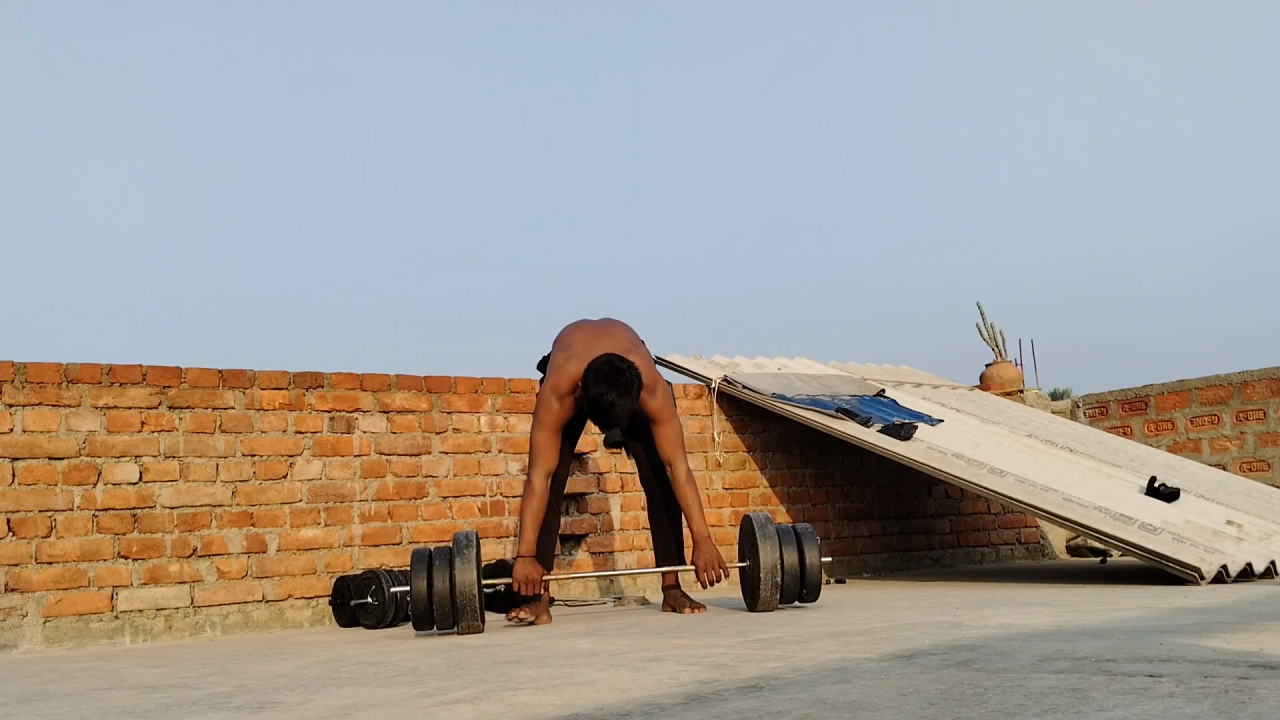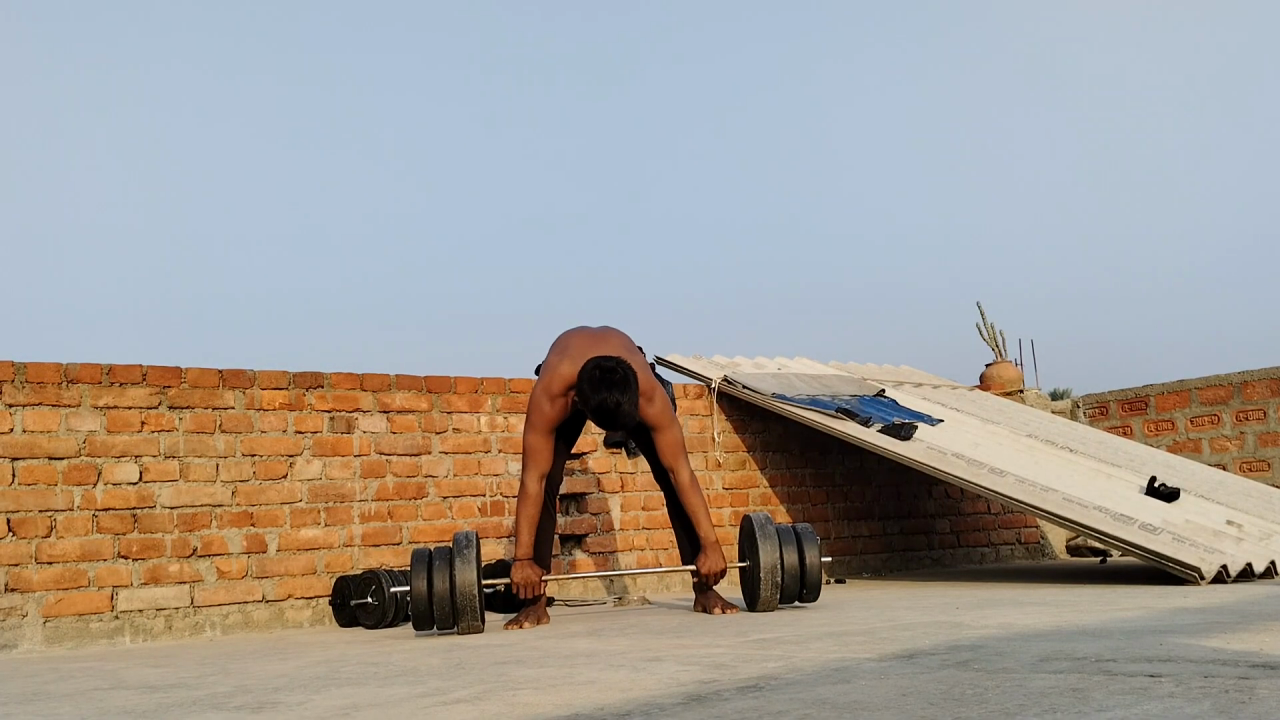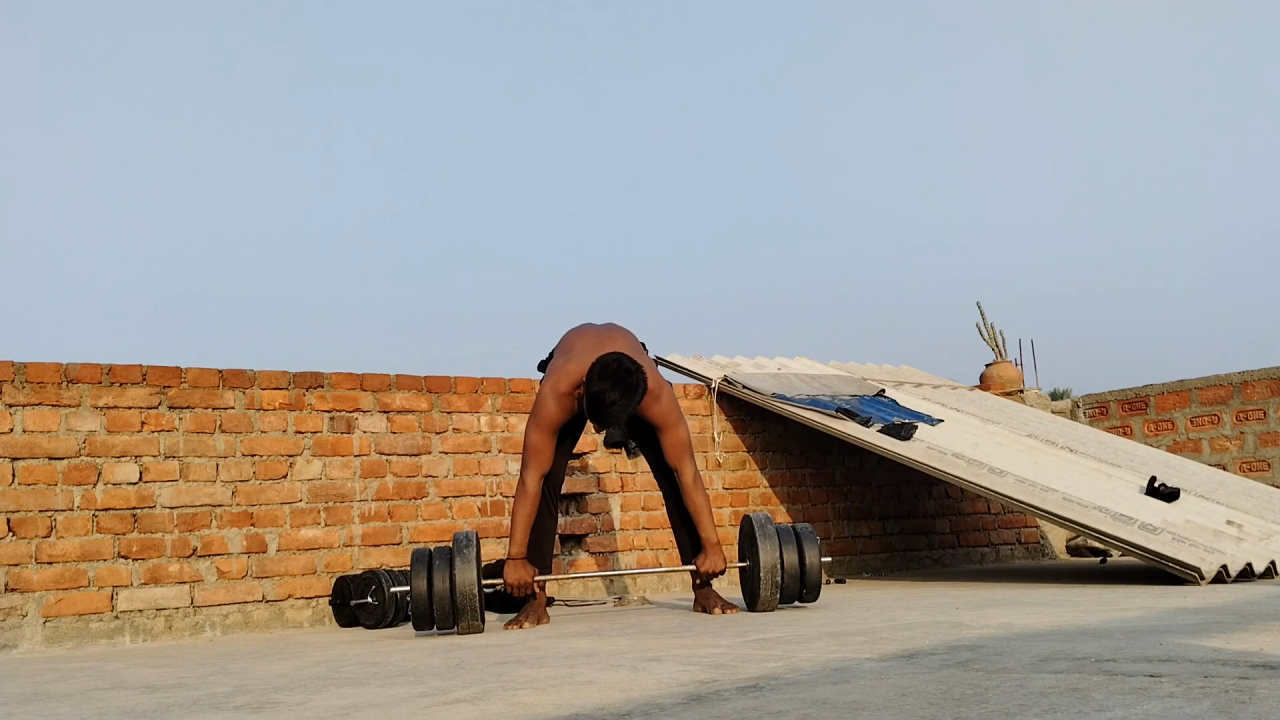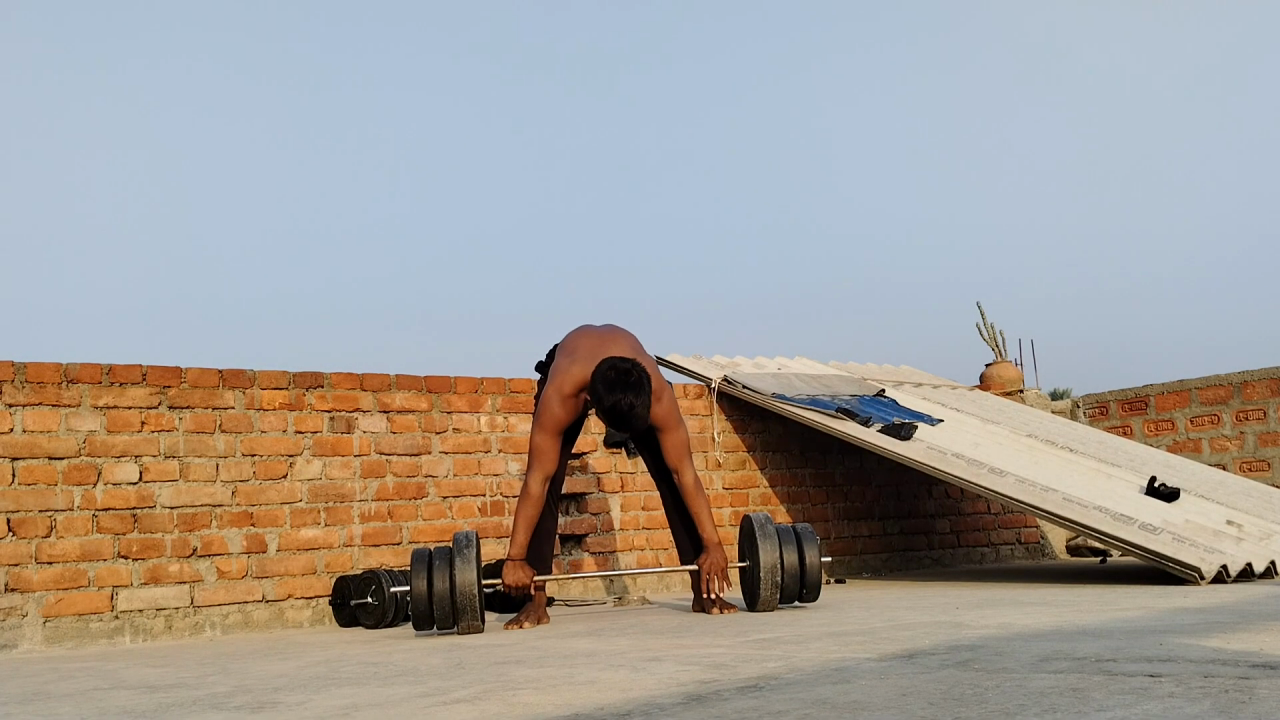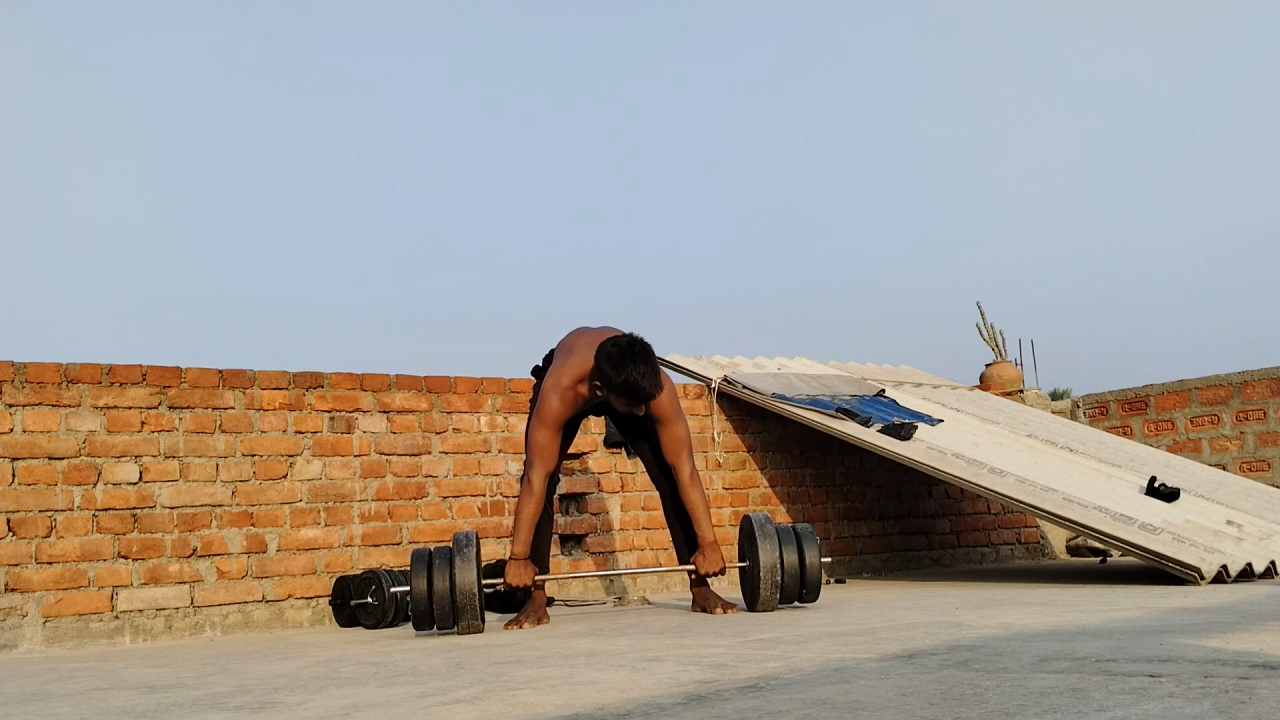
dt=0.5s
person 1, frame 1
left shoulder: (652, 387)
right shoulder: (558, 393)
left elbow: (677, 466)
right elbow: (539, 477)
left wrist: (703, 540)
right wrist: (525, 555)
left hip: (627, 376)
right hip: (571, 375)
left knee: (658, 475)
right knee: (551, 478)
left ankle: (671, 586)
right ankle: (538, 596)
person 1, frame 2
left shoulder: (649, 393)
right shoulder: (551, 394)
left elbow: (680, 471)
right elbow: (533, 480)
left wrist: (710, 545)
right wrist: (523, 558)
left hip: (626, 379)
right hip: (567, 382)
left knee: (668, 474)
right knee: (547, 480)
left ankle: (703, 588)
right ankle: (536, 601)
person 1, frame 3
left shoulder: (656, 392)
right shoulder: (557, 392)
left elbow: (685, 471)
right elbow: (531, 478)
left wrist: (711, 546)
right wrist: (516, 557)
left hip: (632, 379)
right hip: (570, 375)
left knee: (670, 475)
right knee: (547, 480)
left ankle: (703, 589)
right ankle: (537, 599)
person 1, frame 4
left shoulder: (657, 393)
right shoulder: (561, 394)
left elbow: (684, 472)
right elbow: (538, 480)
left wrist: (712, 546)
right wrist: (515, 558)
left hip: (631, 377)
right hip: (567, 373)
left knee: (668, 474)
right knee: (549, 480)
left ankle: (701, 588)
right ankle: (536, 598)
person 1, frame 5
left shoulder: (656, 386)
right shoulder: (560, 389)
left elbow: (684, 469)
right elbow: (536, 478)
left wrist: (708, 544)
right wrist: (518, 557)
left hip: (628, 385)
right hip: (571, 384)
left knee: (668, 475)
right knee: (541, 478)
left ankle: (700, 589)
right ankle: (536, 599)
